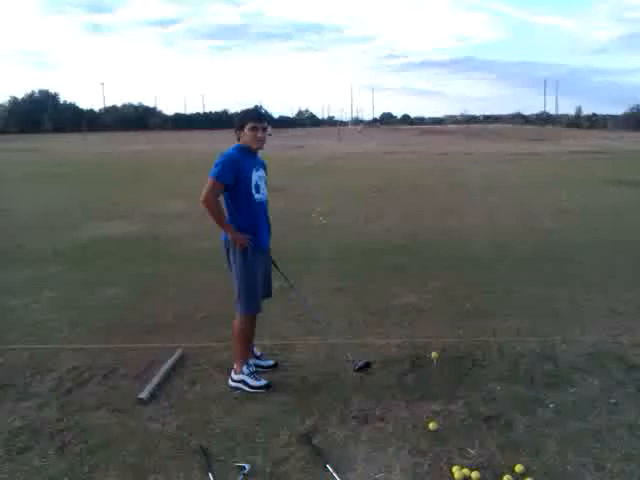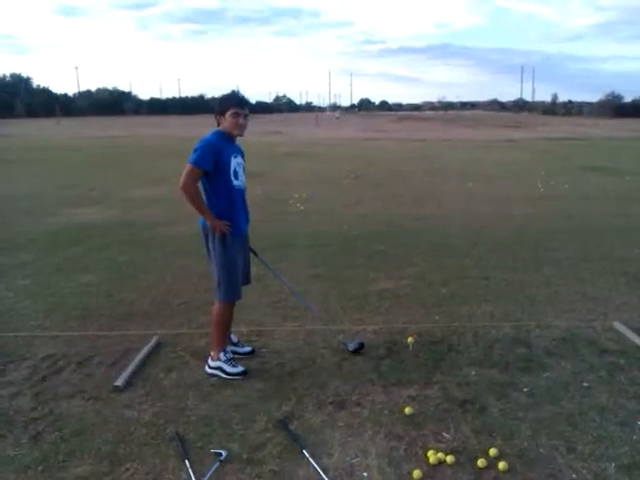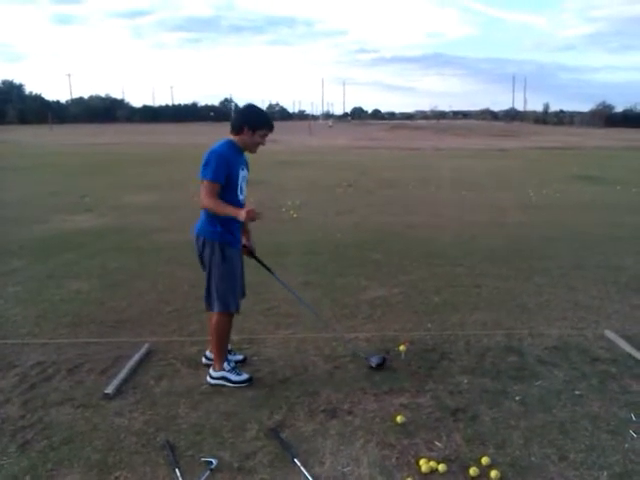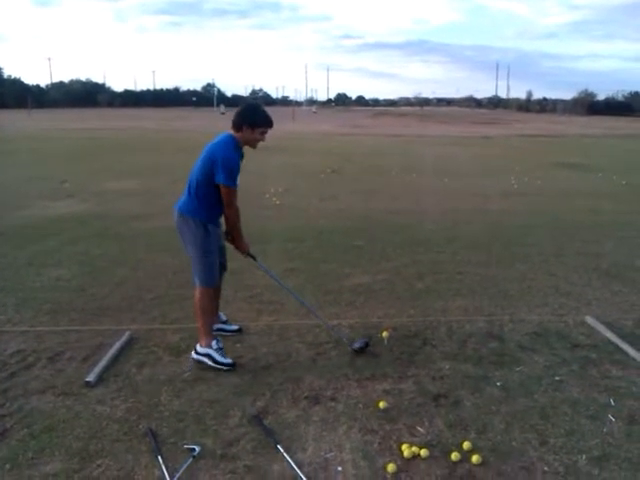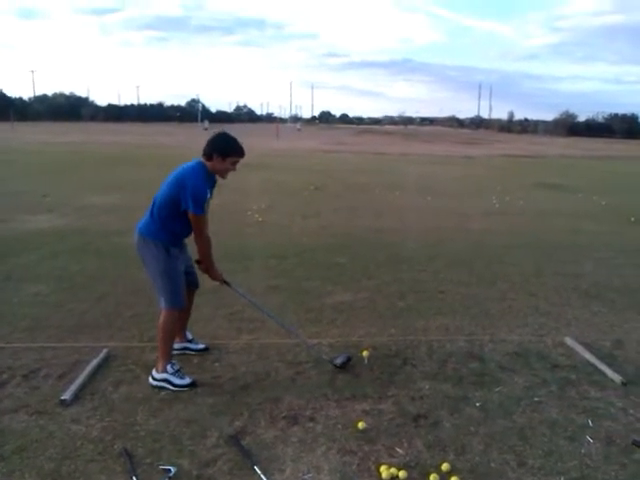
dt=1s
person 1, frame 1
left shoulder: (259, 162)
right shoulder: (231, 159)
right elbow: (208, 197)
right wrist: (231, 232)
left hip: (261, 241)
right hip: (243, 244)
left knee: (254, 303)
right knee: (247, 307)
left ankle: (249, 352)
right ankle: (239, 370)
person 1, frame 2
left shoulder: (236, 149)
right shoulder: (210, 145)
right elbow: (187, 184)
right wrist: (211, 219)
left hip: (238, 228)
right hip: (222, 231)
left knee: (233, 290)
right knee: (226, 294)
left ankle: (226, 339)
right ankle: (216, 357)
person 1, frame 3
left shoulder: (239, 157)
right shoulder: (220, 155)
right elbow: (207, 199)
left wrist: (246, 235)
right wrist: (239, 214)
left hip: (229, 238)
right hip: (216, 239)
left knee: (227, 300)
right knee: (224, 304)
left ankle: (216, 350)
right ankle: (218, 368)
person 1, frame 4
left shoulder: (230, 145)
right shoulder: (226, 154)
left elbow: (226, 201)
right elbow: (230, 204)
left wrist: (230, 230)
right wrist: (239, 238)
left hip: (205, 216)
right hip: (194, 218)
left knee: (217, 270)
right knee: (206, 279)
left ankle: (214, 319)
right ankle: (205, 344)
person 1, frame 5
left shoulder: (205, 175)
right shoulder: (194, 181)
left elbow: (200, 227)
right elbow: (200, 232)
left wrist: (204, 260)
right wrist: (211, 267)
left hip: (171, 238)
right hip: (155, 241)
left knee: (189, 286)
right knee: (173, 302)
left ankle: (180, 339)
right ankle: (162, 369)
